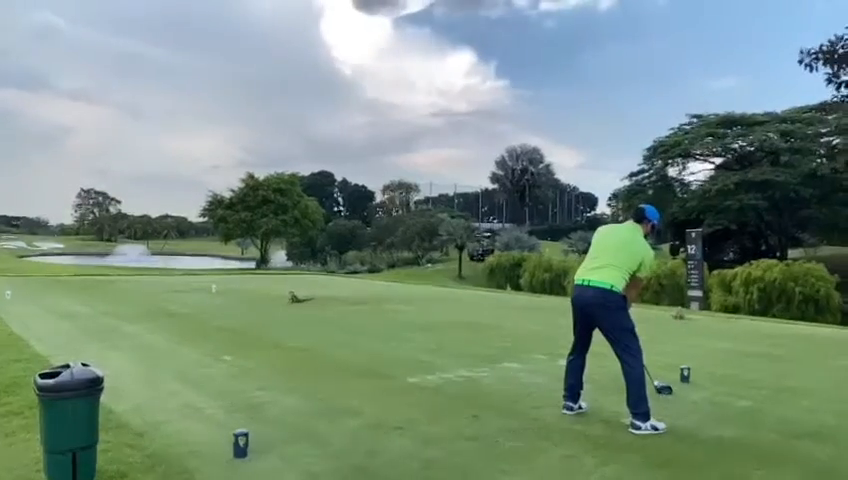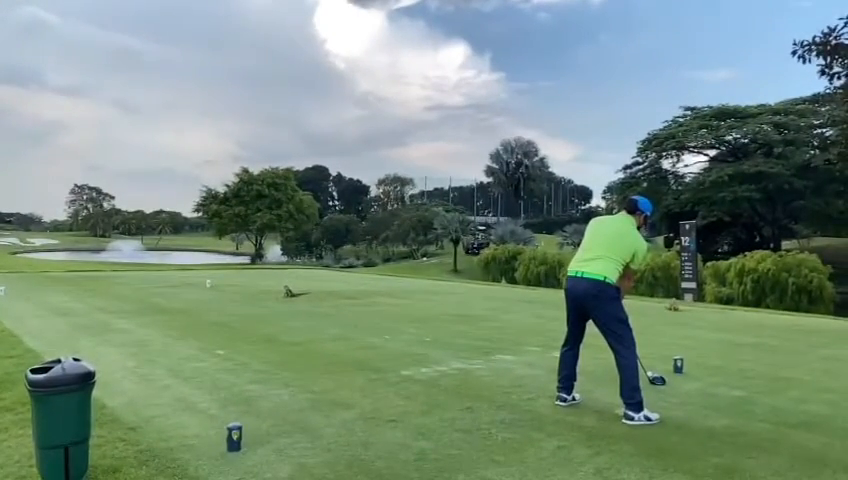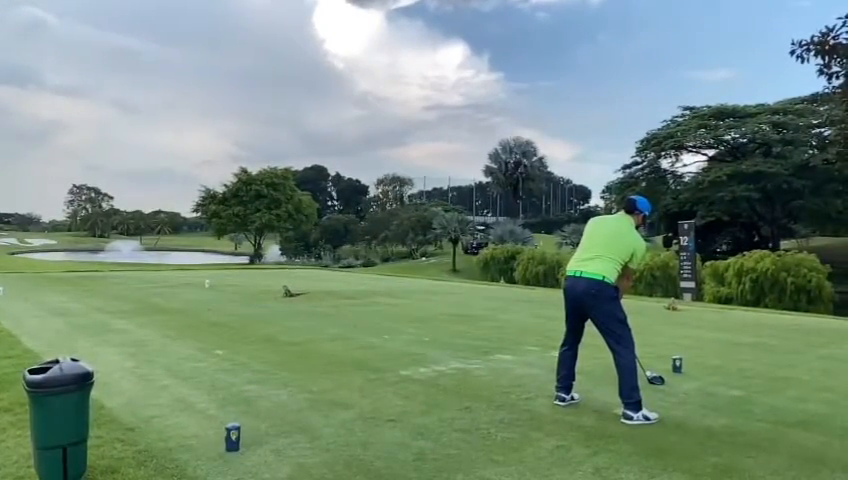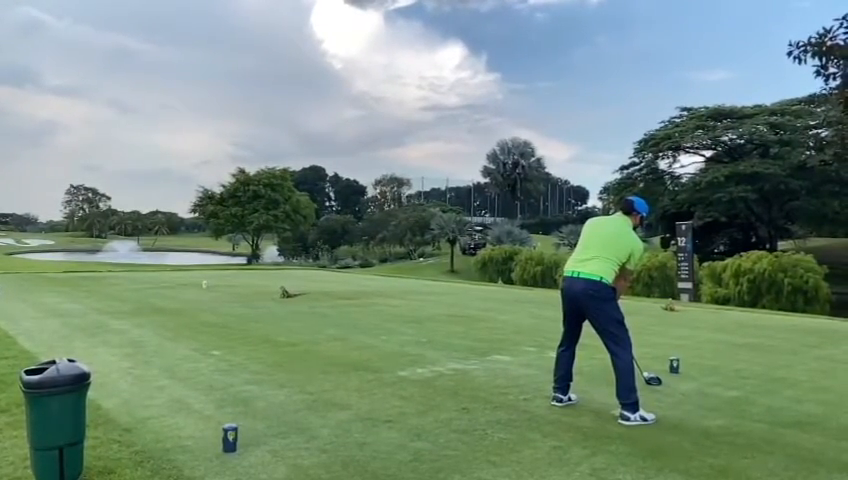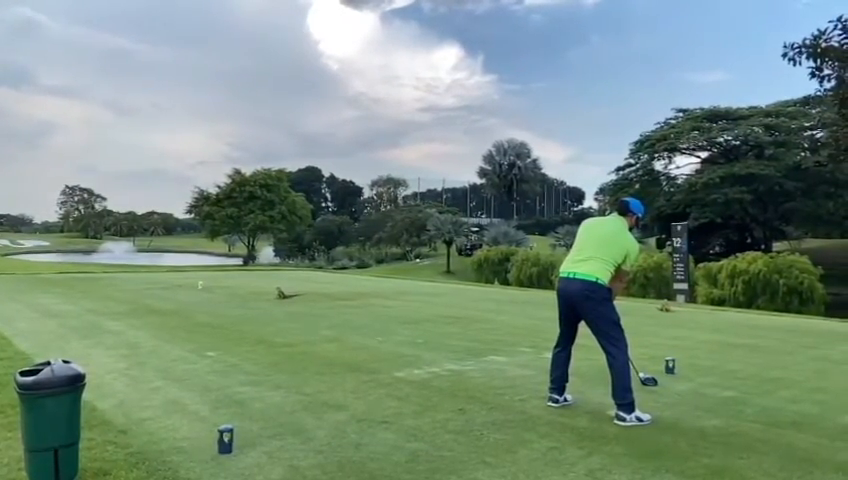
dt=1s
person 1, frame 1
left shoulder: (604, 230)
right shoulder: (645, 249)
right elbow: (633, 287)
right wrist: (623, 309)
left hip: (580, 289)
right hip: (606, 296)
left knee: (578, 347)
right knee: (631, 356)
left ankle: (571, 401)
right ankle: (640, 419)
person 1, frame 2
left shoulder: (597, 221)
right shoulder: (639, 241)
right elbow: (627, 279)
right wrist: (616, 299)
left hip: (573, 281)
right hip: (599, 287)
left knee: (572, 339)
right knee: (625, 347)
left ankle: (564, 392)
right ankle: (633, 410)
person 1, frame 3
left shoulder: (596, 221)
right shoulder: (637, 241)
right elbow: (626, 278)
right wrist: (615, 299)
left hip: (571, 281)
right hip: (598, 287)
left knee: (571, 338)
right knee: (624, 346)
left ankle: (563, 391)
right ankle: (632, 409)
person 1, frame 4
left shoulder: (593, 222)
right shoulder: (635, 242)
right elbow: (624, 279)
right wrist: (612, 300)
left hip: (569, 281)
right hip: (595, 287)
left knee: (568, 339)
right knee: (621, 347)
left ankle: (560, 392)
right ankle: (629, 410)
person 1, frame 5
left shoulder: (589, 223)
right shoulder: (630, 242)
right elbow: (620, 279)
right wrist: (607, 300)
left hip: (565, 282)
right hip: (591, 288)
left knee: (564, 340)
right knee: (616, 348)
left ankle: (556, 393)
right ankle: (625, 410)
